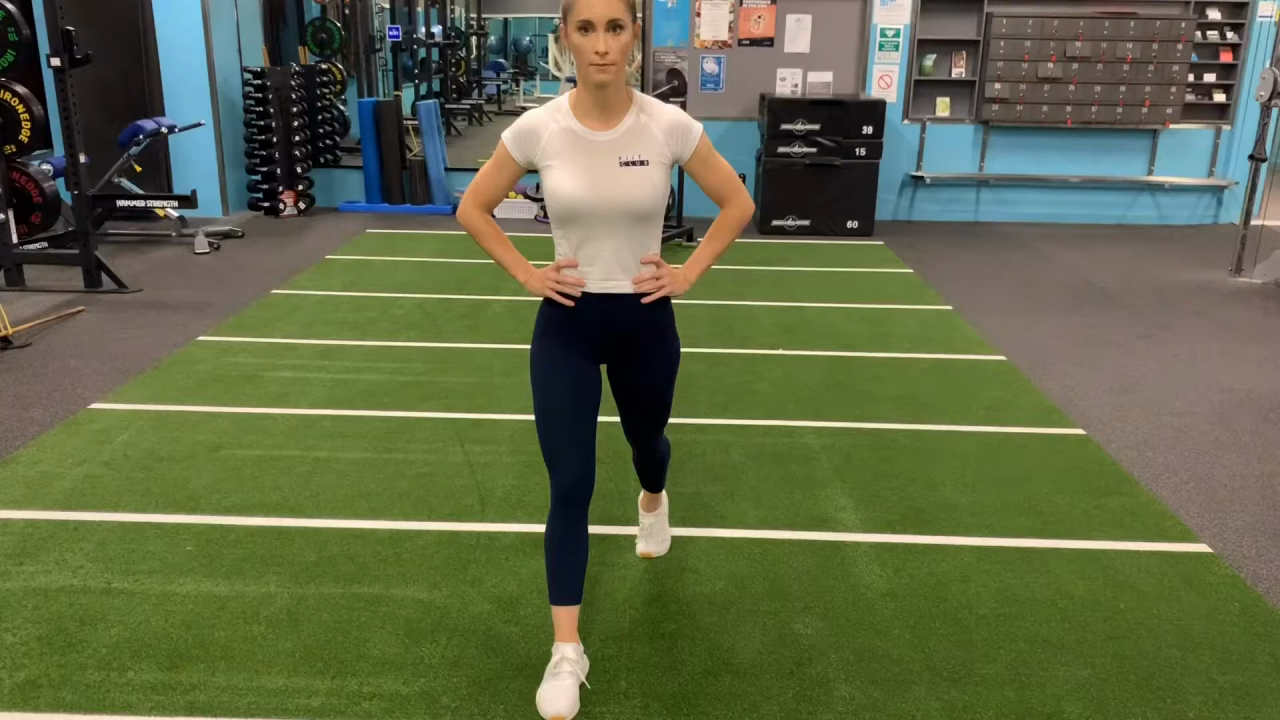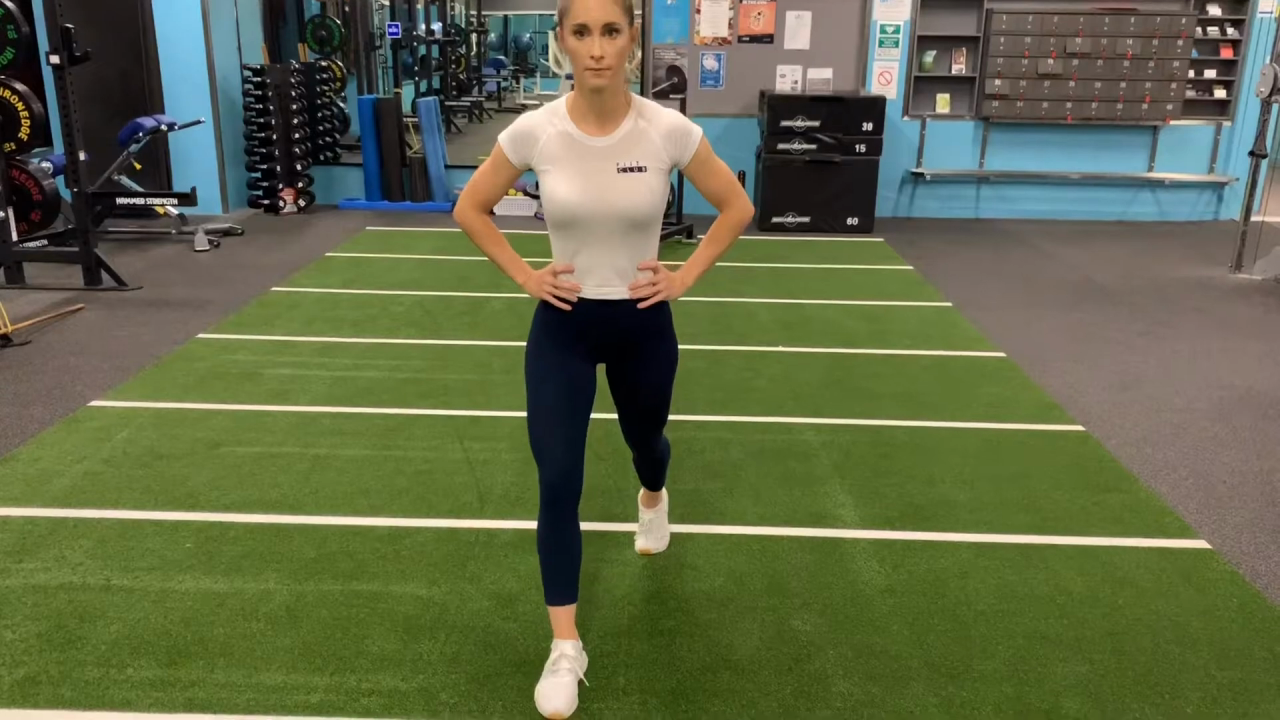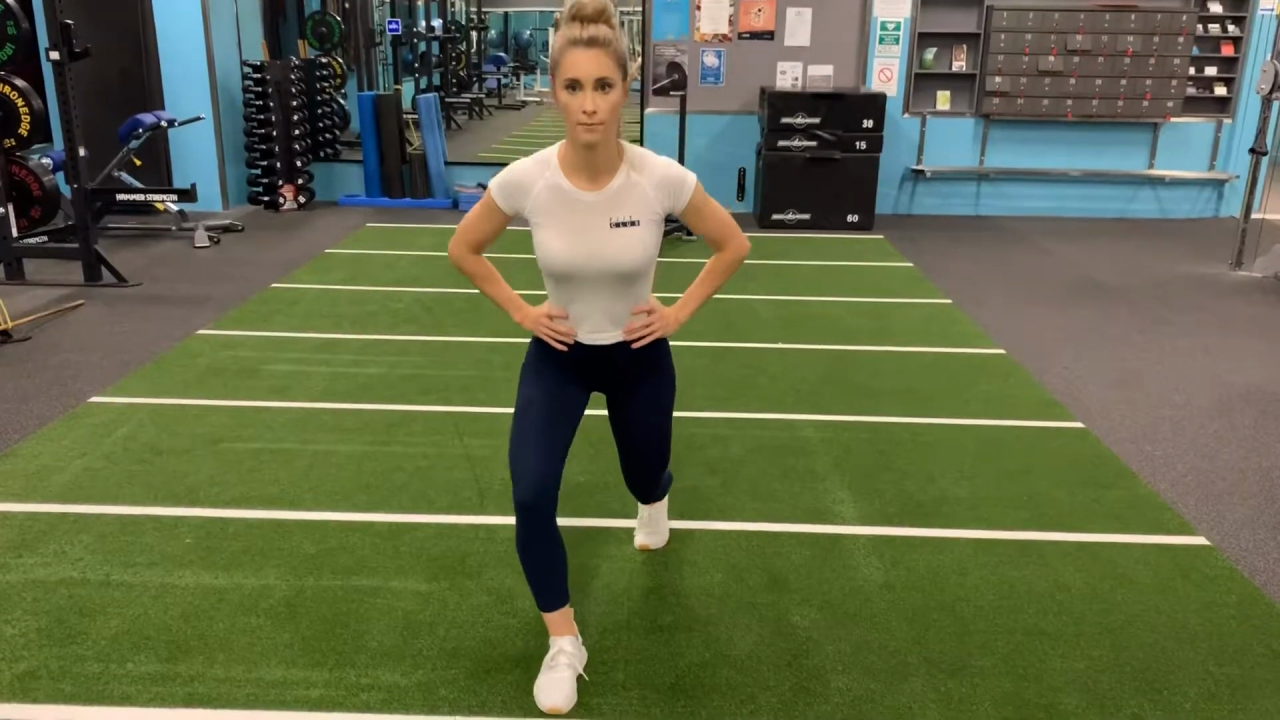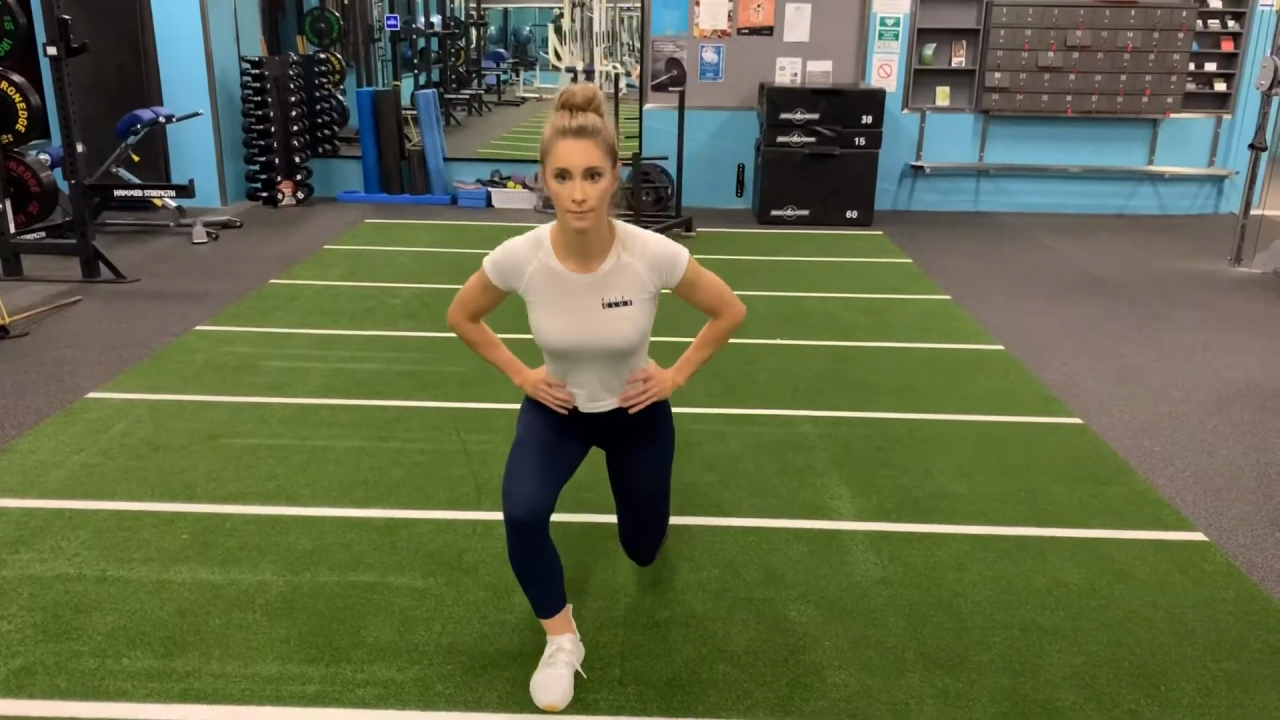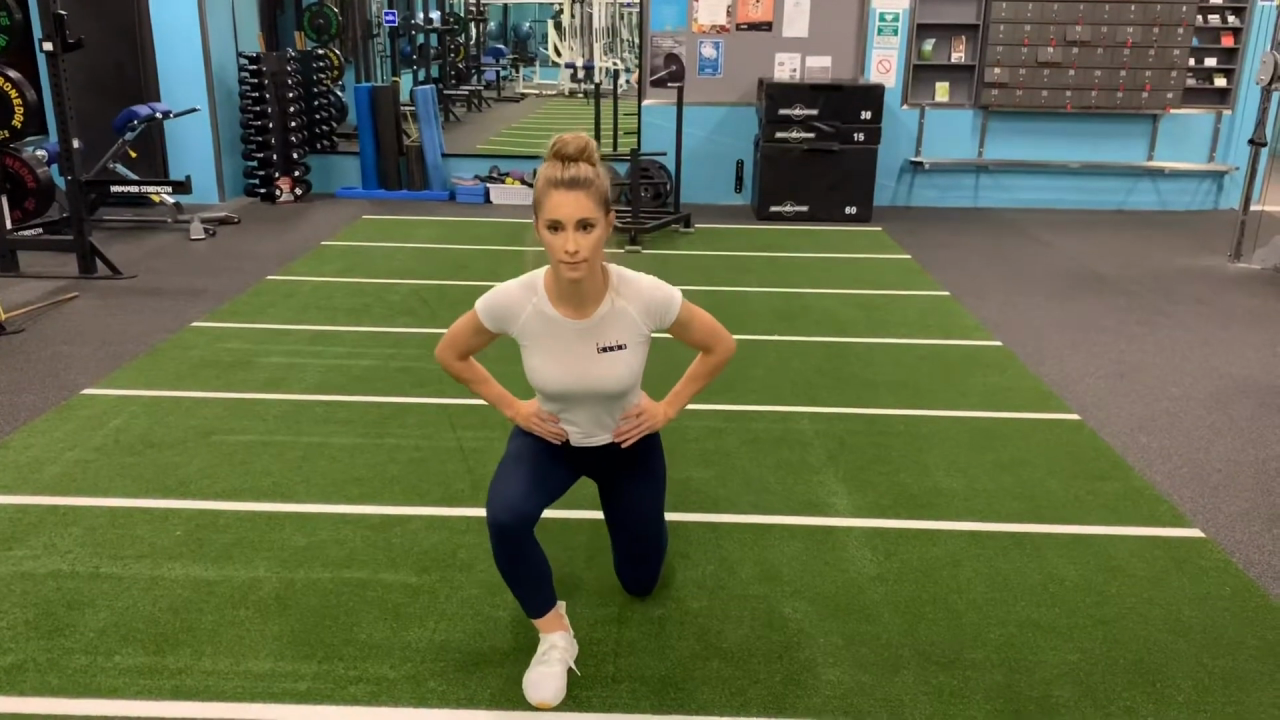
dt=0.4s
person 1, frame 1
left shoulder: (669, 124)
right shoulder: (537, 127)
left elbow: (737, 204)
right elbow: (473, 208)
left wrist: (689, 273)
right wrist: (526, 275)
left hip: (646, 322)
right hip: (567, 324)
left knee: (646, 437)
right knee: (570, 484)
left ankle: (652, 500)
right ankle: (566, 650)
person 1, frame 2
left shoulder: (668, 129)
right shoulder: (533, 130)
left elbow: (737, 207)
right elbow: (471, 209)
left wrist: (686, 276)
right wrist: (524, 275)
left hip: (642, 323)
right hip: (563, 325)
left knee: (645, 439)
right knee: (558, 482)
left ankle: (652, 497)
right ankle: (565, 647)
person 1, frame 3
left shoulder: (661, 177)
right shoulder: (523, 179)
left elbow: (734, 246)
right elbow: (464, 249)
left wrist: (679, 312)
right wrist: (521, 311)
left hip: (638, 357)
right hip: (558, 357)
left knee: (644, 485)
right knee: (530, 497)
left ankle: (657, 500)
right ankle: (563, 642)
person 1, frame 4
left shoulder: (653, 254)
right shoulder: (518, 257)
left elbow: (730, 312)
right elbow: (462, 316)
left wrist: (676, 375)
right wrist: (520, 374)
left hip: (636, 413)
right hip: (557, 409)
left knee: (644, 548)
right knee: (522, 516)
left ankle: (645, 498)
right ankle: (561, 640)
person 1, frame 5
left shoulder: (647, 296)
right shoulder: (511, 300)
left elbow: (720, 346)
right elbow: (450, 354)
left wrist: (667, 408)
right wrist: (513, 408)
left hip: (627, 443)
right hip: (550, 438)
left knee: (639, 582)
right knee: (506, 519)
left ankle: (639, 506)
right ankle: (554, 636)
